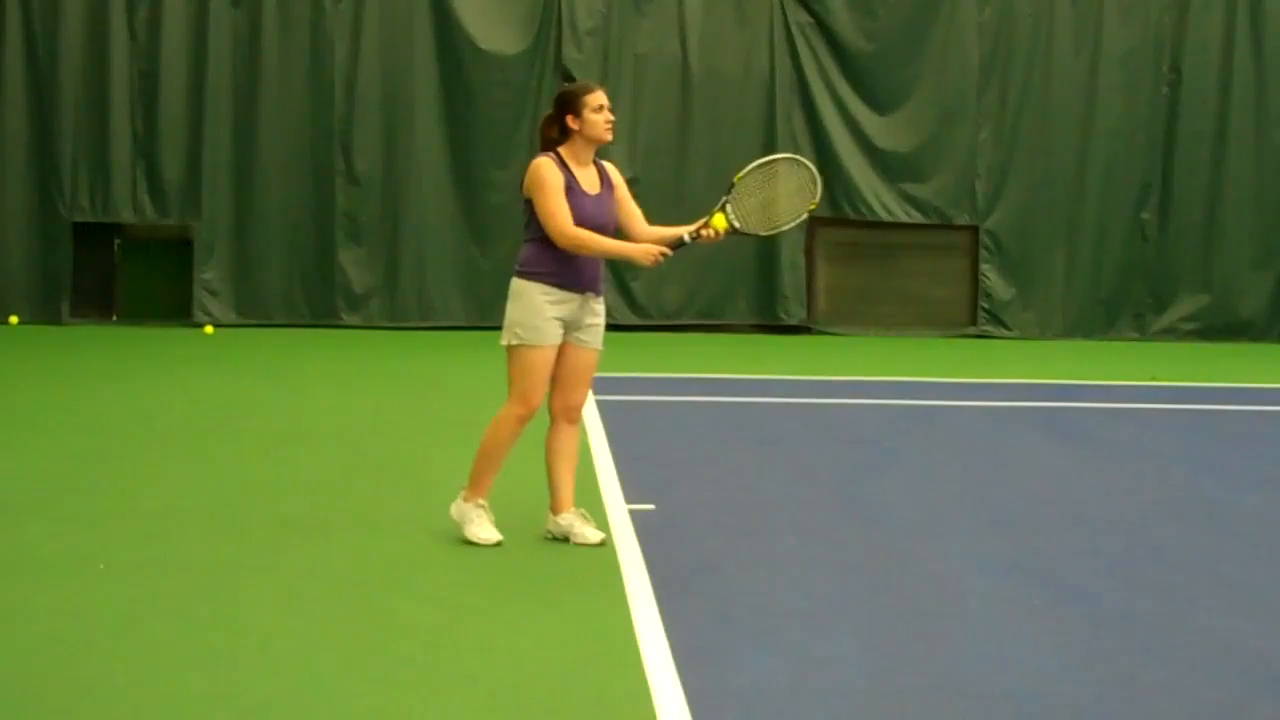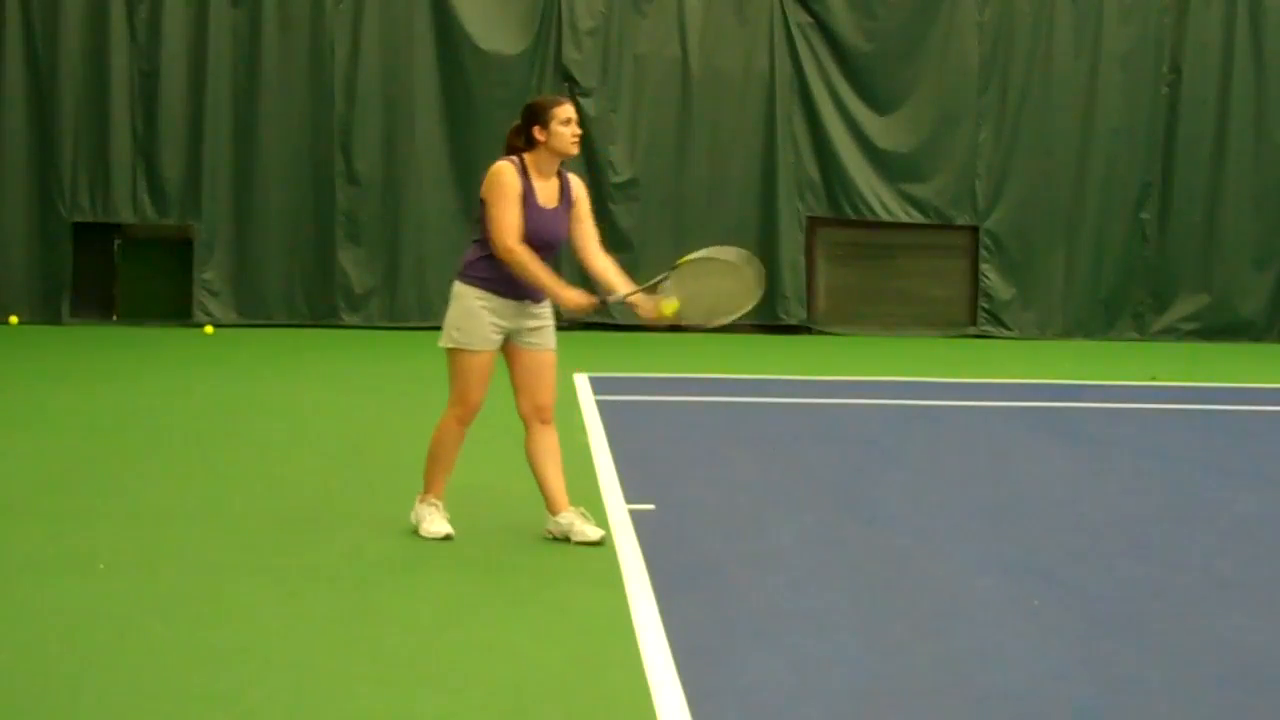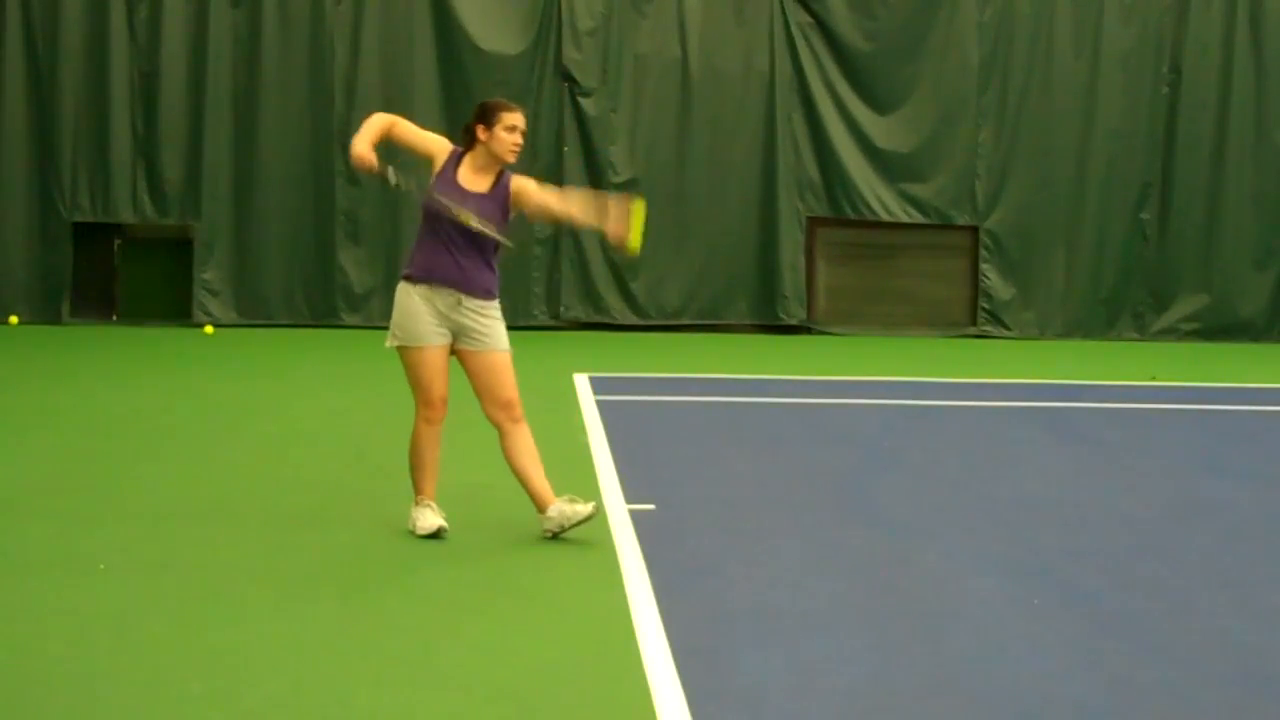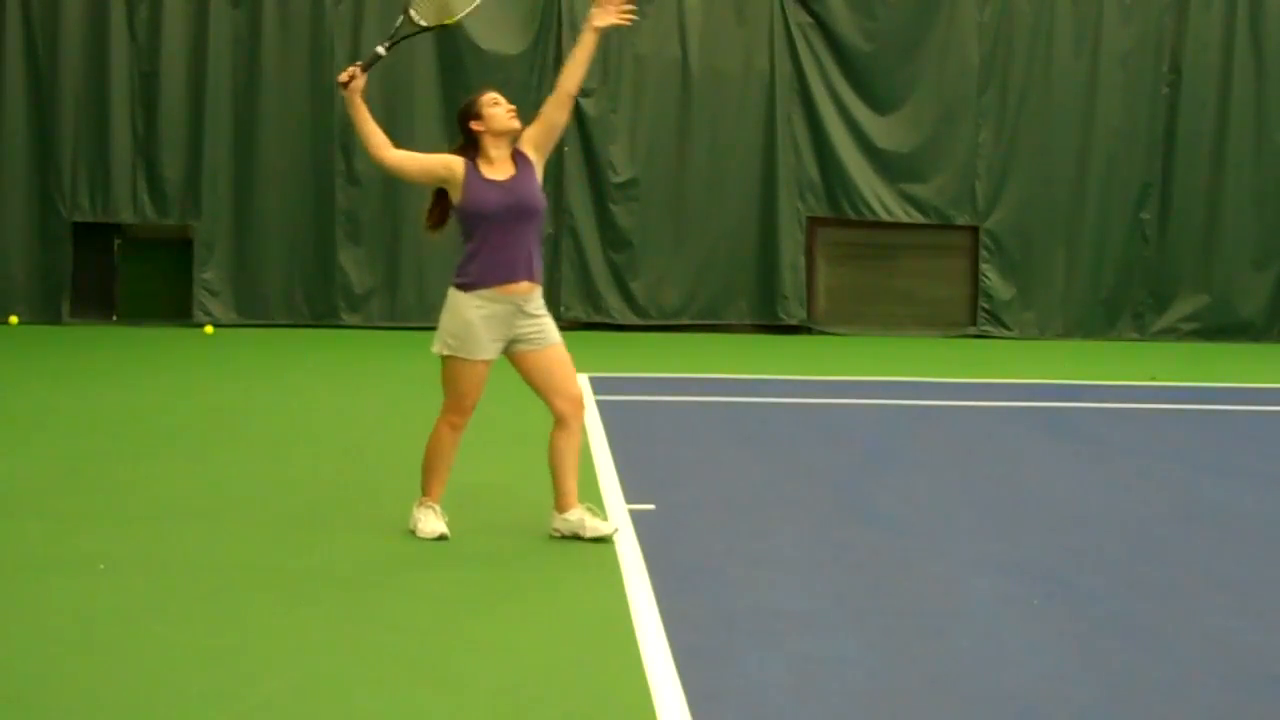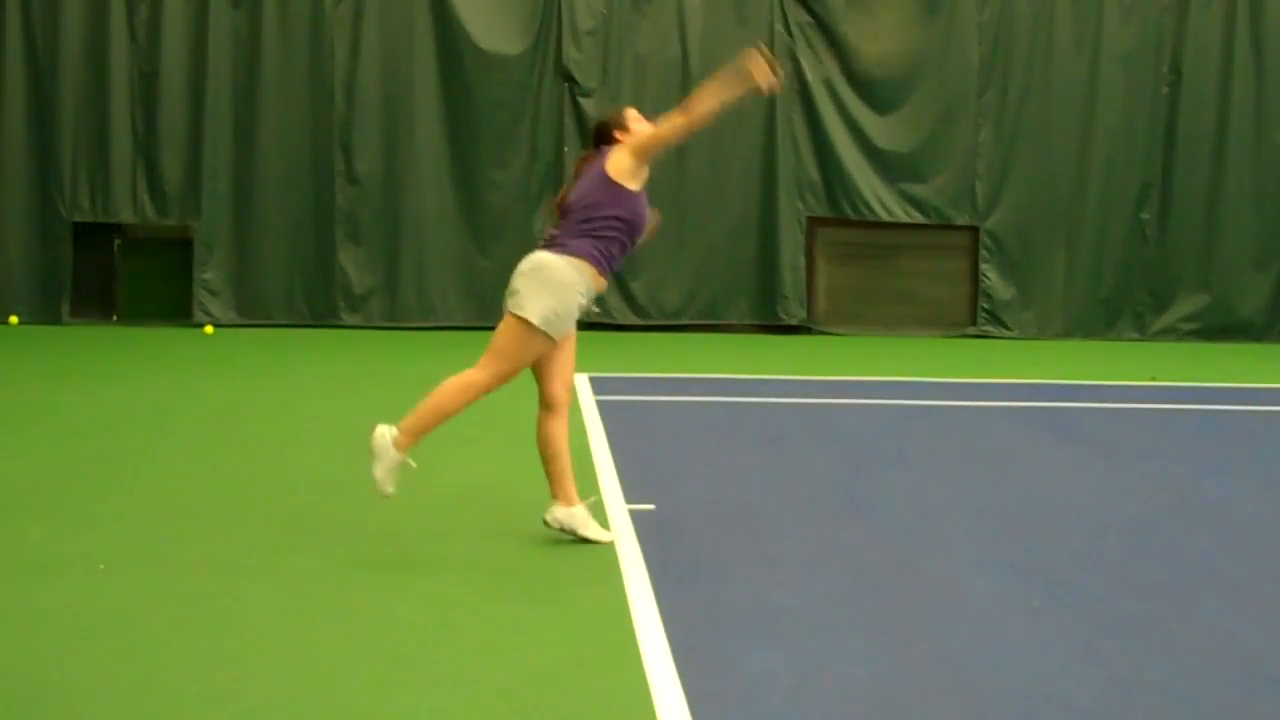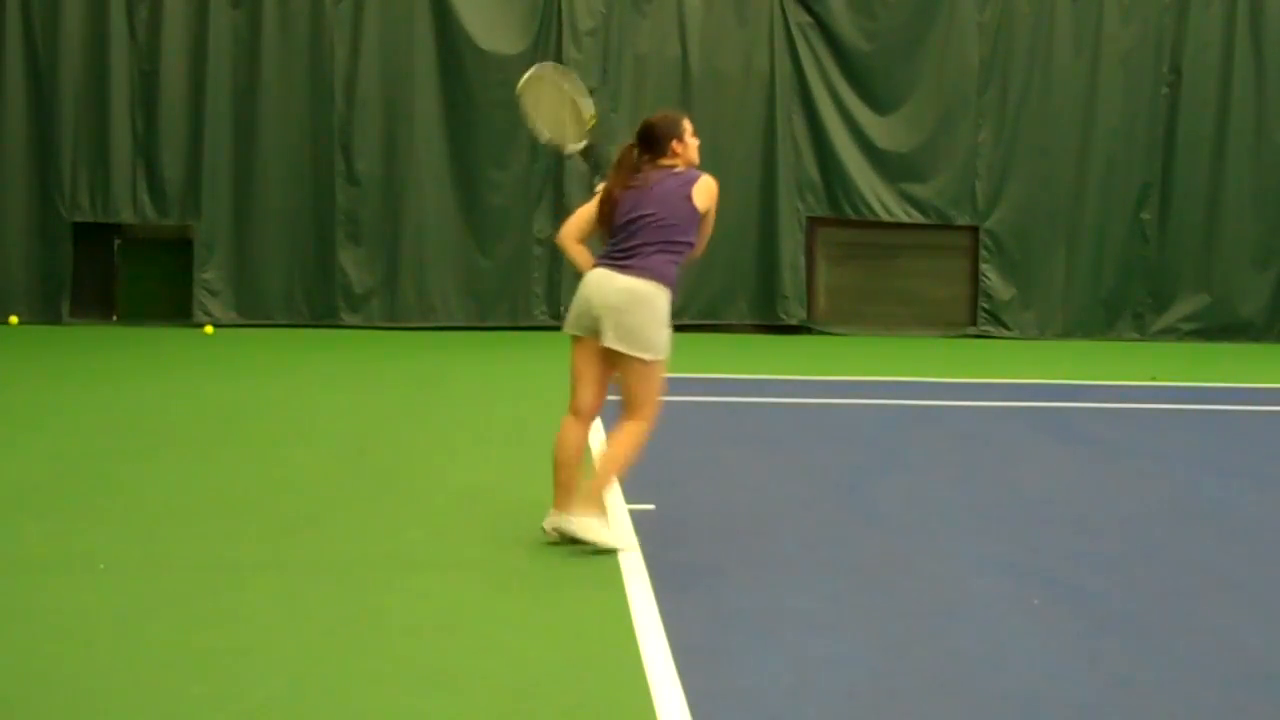
dt=0.5s
person 1, frame 1
left shoulder: (608, 173)
right shoulder: (545, 168)
left elbow: (641, 232)
right elbow: (565, 234)
left wrist: (693, 230)
right wrist: (629, 251)
left hip: (589, 302)
right hip: (542, 296)
left knee: (570, 411)
right knee: (524, 406)
left ankle: (563, 513)
right ankle: (472, 501)
person 1, frame 2
left shoulder: (574, 188)
right shoulder: (507, 173)
left elbow: (594, 254)
right elbow: (508, 245)
left wrist: (636, 297)
right wrist: (559, 291)
left hip: (533, 311)
right hip: (482, 300)
left knee: (541, 413)
right knee: (464, 409)
left ankle: (563, 514)
right ankle: (429, 503)
person 1, frame 3
left shoulder: (515, 187)
right shoulder: (445, 155)
left elbow: (555, 200)
right elbow: (384, 121)
left wrist: (596, 211)
right wrist: (362, 144)
left hip: (479, 307)
right hip: (422, 299)
left knee: (508, 410)
right knee: (432, 408)
left ankle: (551, 508)
right ankle: (425, 505)
person 1, frame 4
left shoulder: (529, 156)
right shoulder: (457, 170)
left elbow: (565, 95)
right elbow: (383, 153)
right wrist: (354, 98)
left hip: (529, 310)
right hip: (474, 308)
left knee: (571, 406)
right knee: (456, 417)
left ankle: (568, 512)
right ankle: (428, 505)
person 1, frame 5
left shoulder: (608, 175)
right shoulder: (625, 159)
right elbow: (689, 115)
left wrist: (634, 222)
right wrist: (743, 76)
left hip: (558, 283)
right hip: (555, 280)
left knee: (556, 400)
right knee: (487, 374)
left ankle: (566, 506)
right ankle: (397, 441)
person 1, frame 6
left shoulder: (623, 185)
right shoulder: (704, 186)
left elbow: (568, 237)
right elbow: (692, 250)
left hip: (596, 291)
right hip: (643, 300)
left knee: (582, 409)
right knee: (640, 418)
left ankle: (565, 511)
right ankle: (585, 509)
